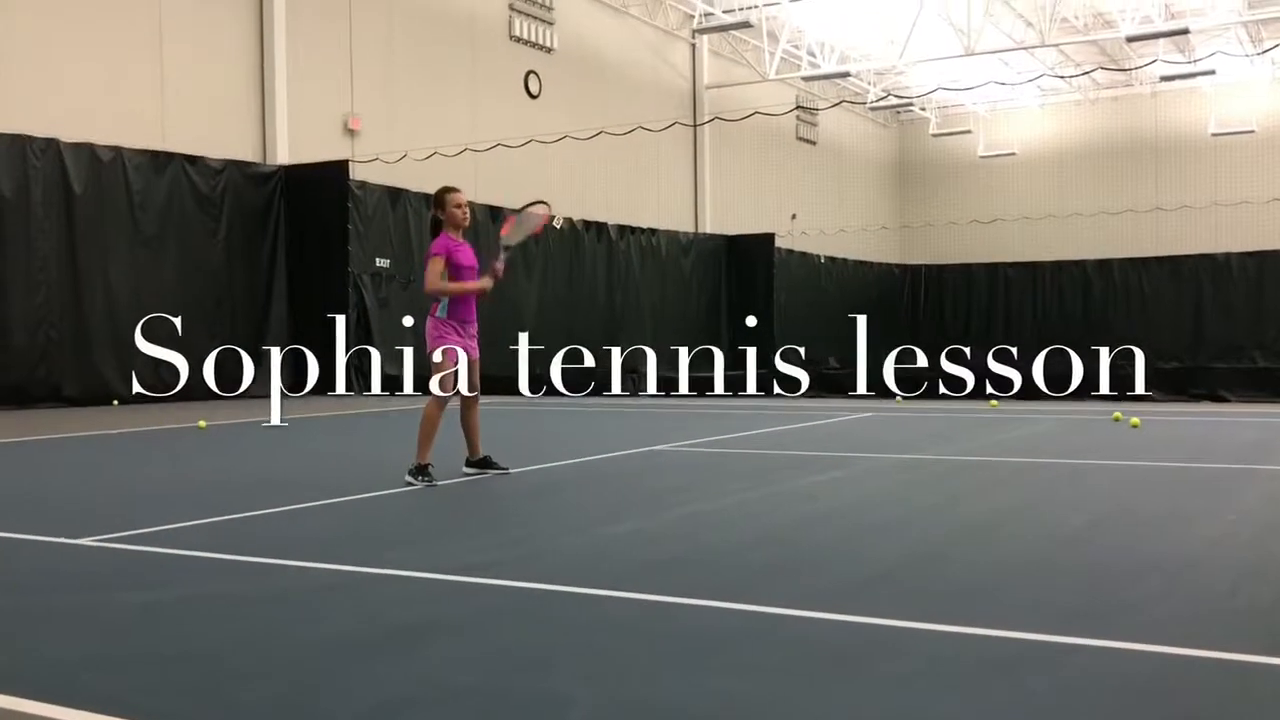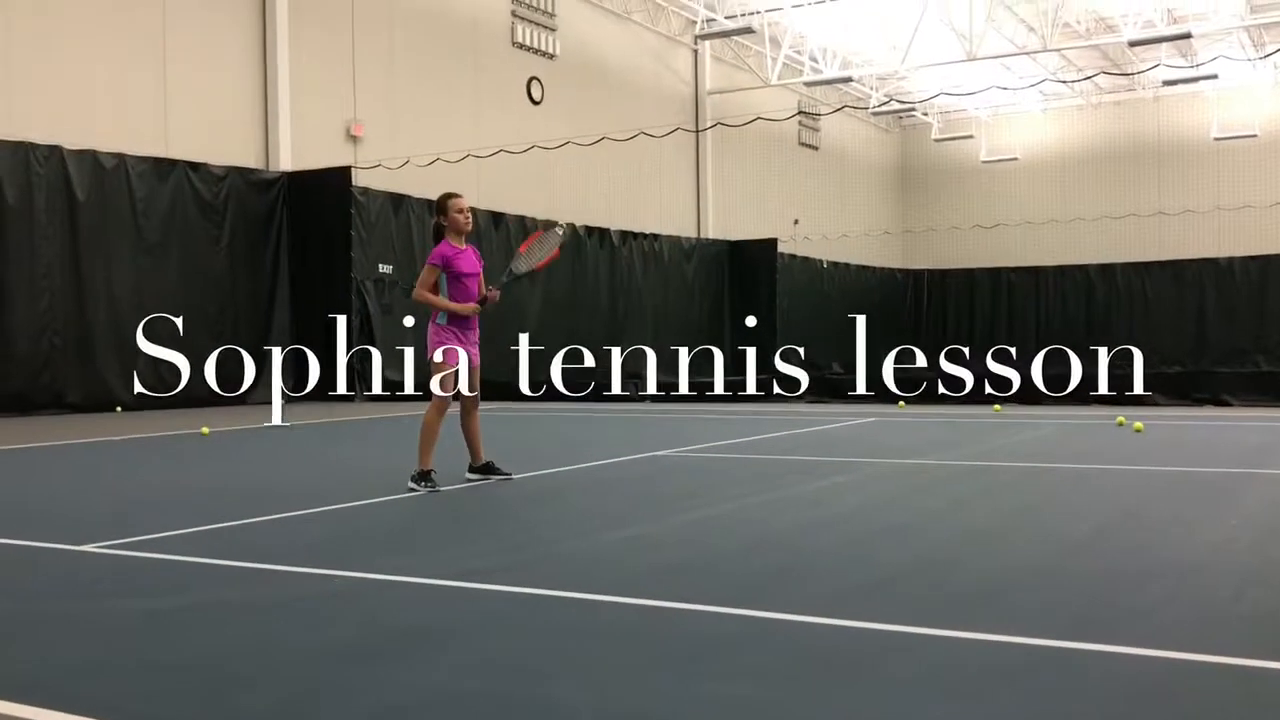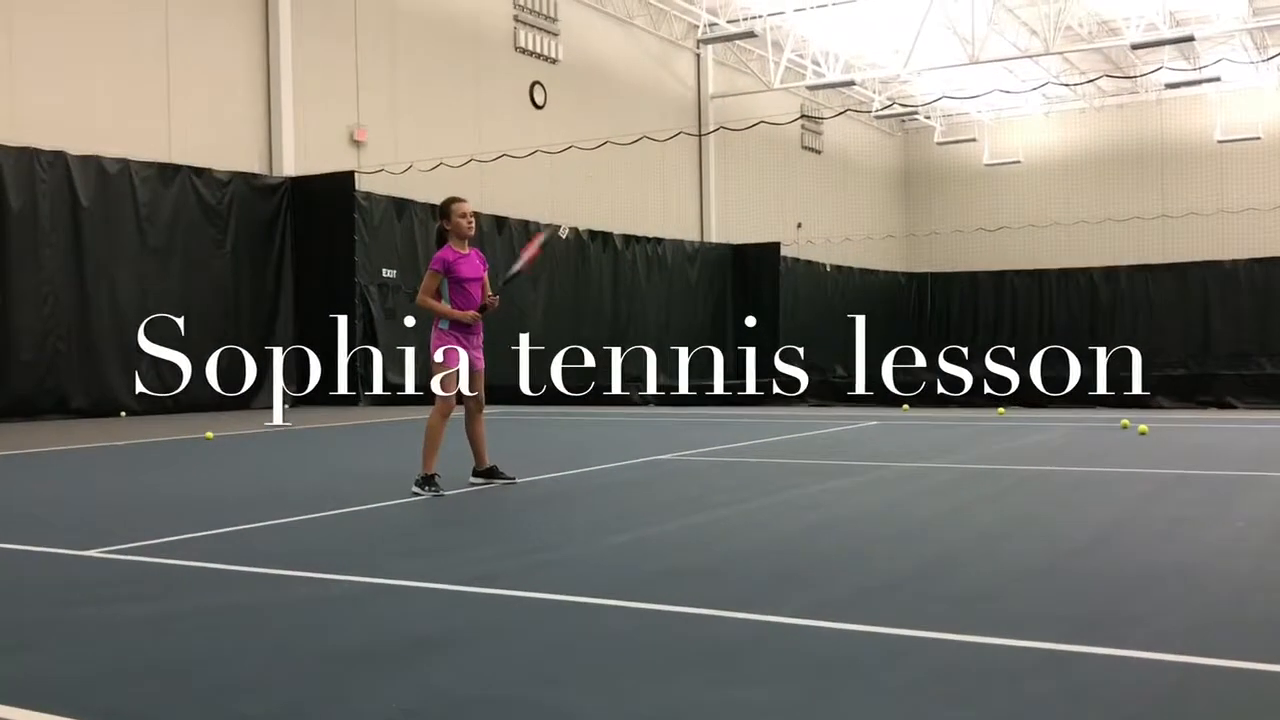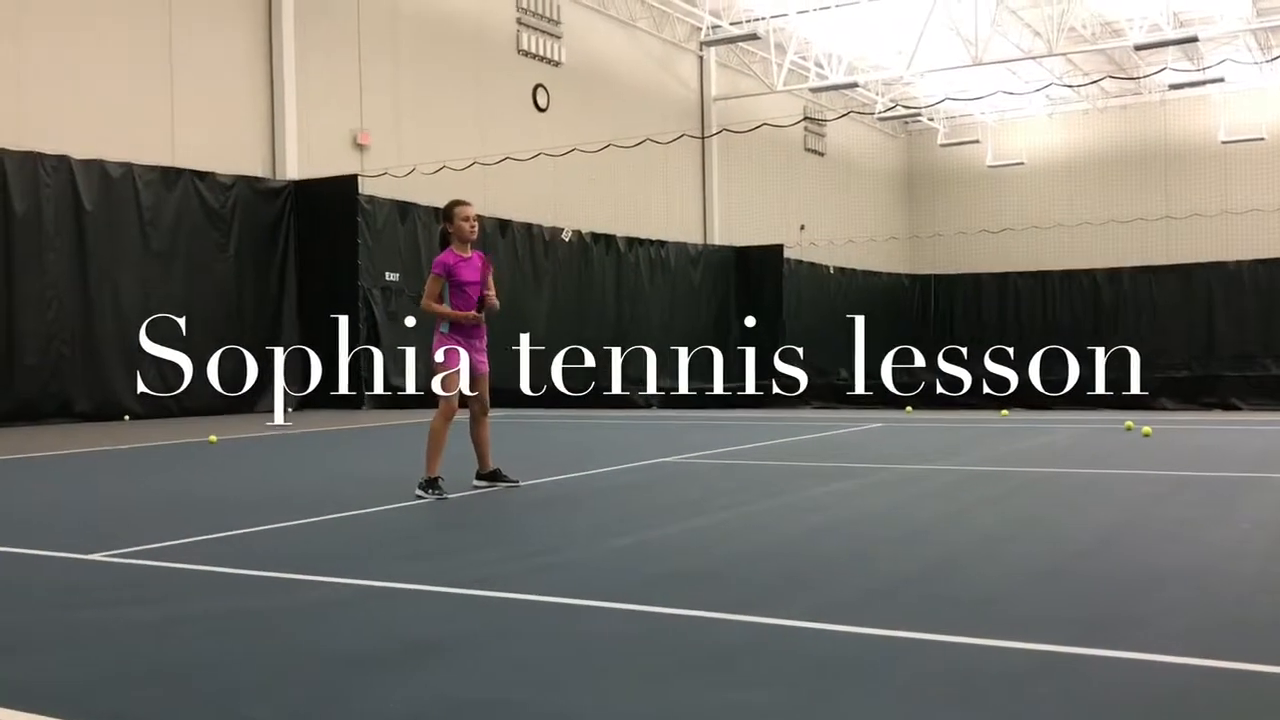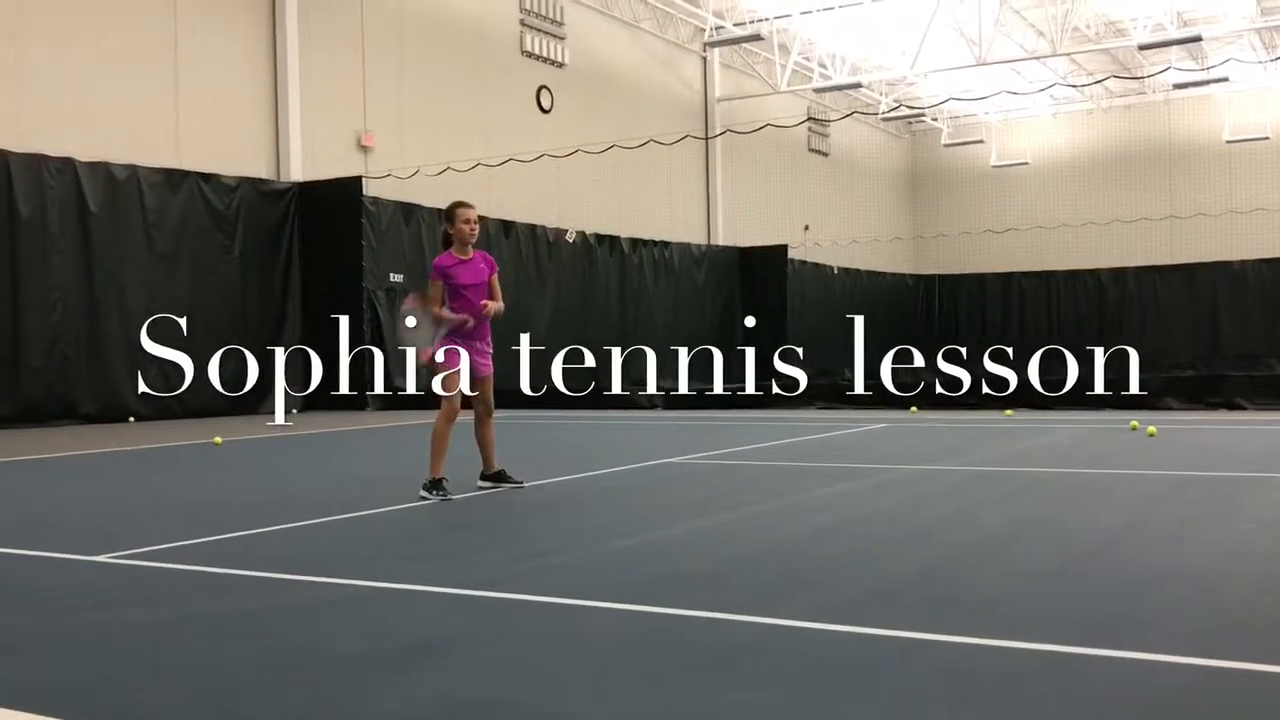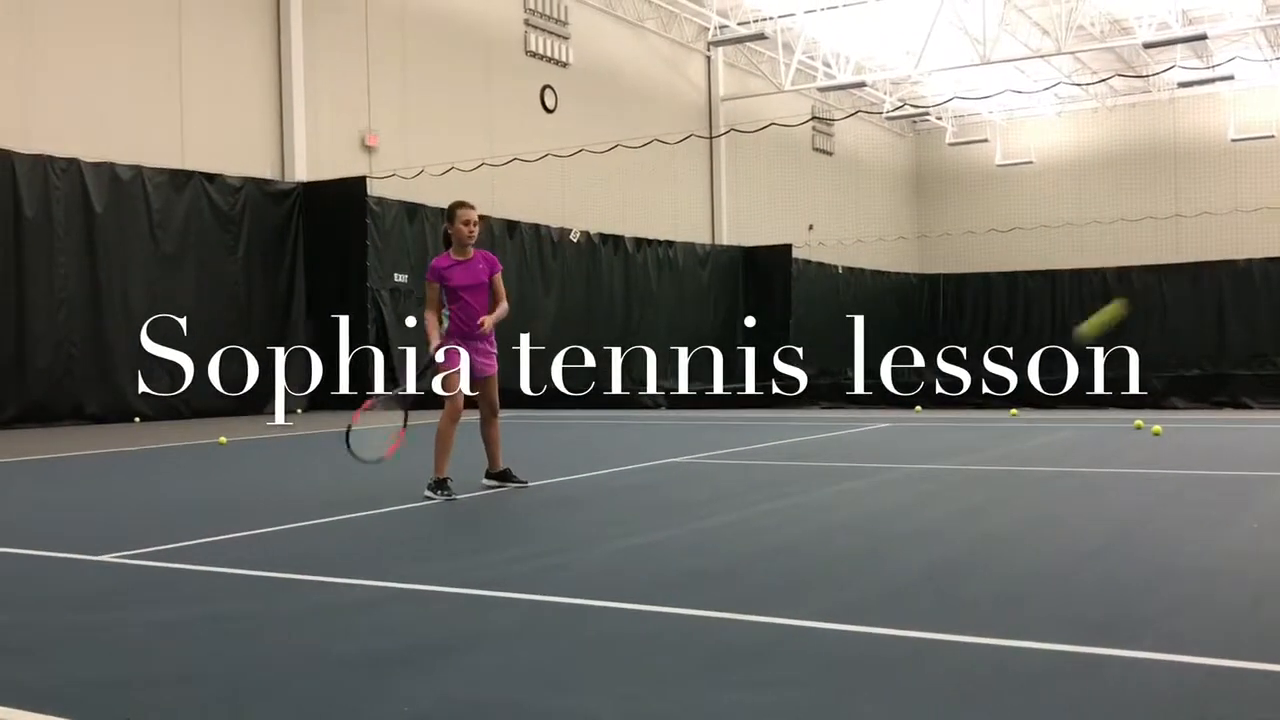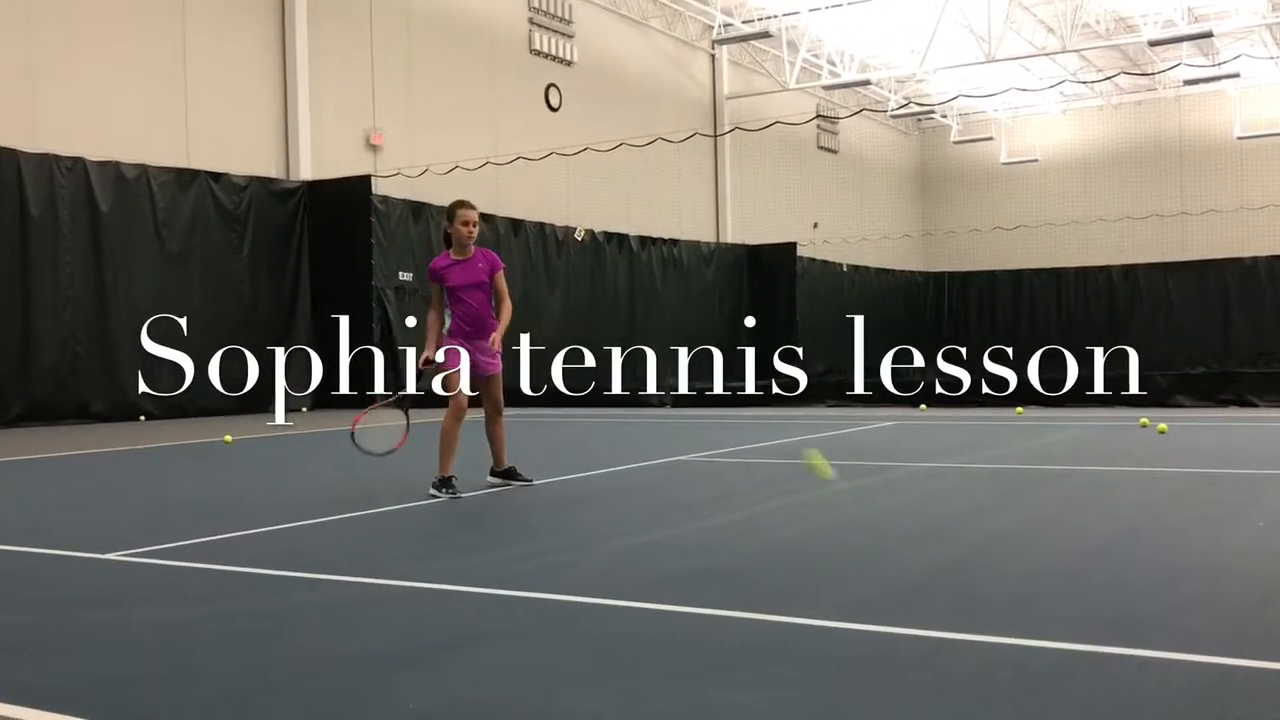
dt=0.2s
person 1, frame 1
left shoulder: (466, 247)
right shoulder: (441, 244)
right elbow: (432, 286)
left wrist: (490, 279)
right wrist: (474, 284)
left hip: (467, 327)
right hip: (444, 326)
left knee: (471, 394)
right knee: (442, 394)
left ankle: (475, 458)
right ankle: (419, 465)
person 1, frame 2
left shoulder: (474, 253)
right shoulder: (441, 253)
right elbow: (419, 293)
left wrist: (489, 296)
right wrist: (457, 307)
left hip: (469, 333)
right hip: (446, 333)
left knee: (471, 401)
right knee: (442, 400)
left ankle: (478, 464)
right ankle: (422, 472)
person 1, frame 3
left shoulder: (478, 257)
right shoulder: (443, 258)
left elbow: (484, 297)
right elbow: (423, 298)
left wrist: (490, 303)
right wrist: (458, 314)
left hip: (473, 338)
right hip: (449, 337)
left knee: (476, 405)
right knee: (445, 404)
left ankle: (482, 468)
right ankle: (426, 476)
person 1, frame 4
left shoulder: (481, 260)
right shoulder: (444, 261)
left elbow: (492, 304)
right elbow: (427, 303)
left wrist: (491, 301)
right wrist: (460, 315)
left hip: (477, 341)
right hip: (451, 341)
left knee: (481, 408)
right knee: (448, 407)
left ankle: (486, 471)
right ankle: (429, 479)
person 1, frame 5
left shoulder: (487, 261)
right shoulder: (442, 264)
left elbow: (500, 304)
right elbow: (433, 307)
left wrist: (493, 307)
right wrist: (452, 318)
left hip: (481, 343)
right hip: (452, 343)
left knee: (485, 409)
right knee: (450, 408)
left ankle: (490, 472)
right ankle: (433, 480)
person 1, frame 6
left shoulder: (489, 261)
right shoulder: (438, 266)
left elbow: (503, 303)
right elbow: (431, 310)
left wrist: (492, 318)
right wrist: (434, 338)
left hip: (484, 343)
right hip: (454, 344)
left knee: (491, 409)
right knee: (454, 408)
left ankle: (495, 470)
right ankle: (438, 480)
person 1, frame 7
left shoulder: (490, 259)
right shoulder: (438, 266)
left elbow: (505, 302)
right elbow: (435, 310)
left wrist: (499, 333)
right wrist: (429, 347)
left hip: (487, 343)
right hip: (455, 343)
left knee: (495, 408)
right knee: (458, 407)
left ankle: (500, 469)
right ankle: (443, 478)
